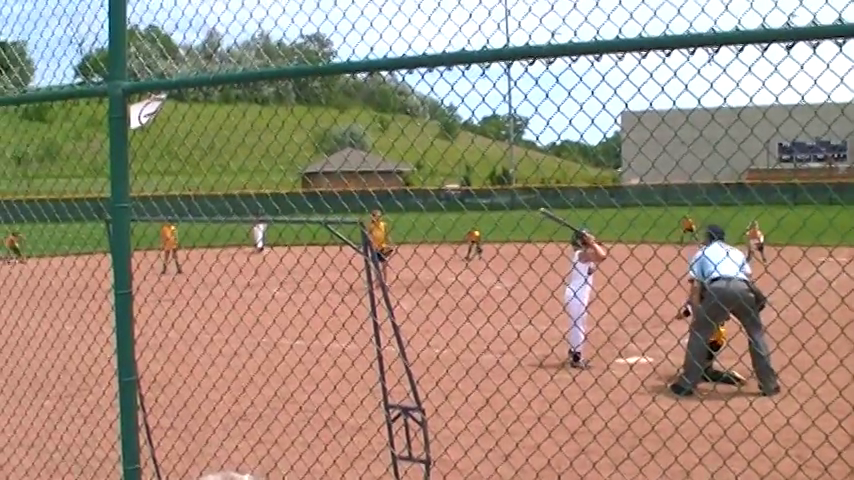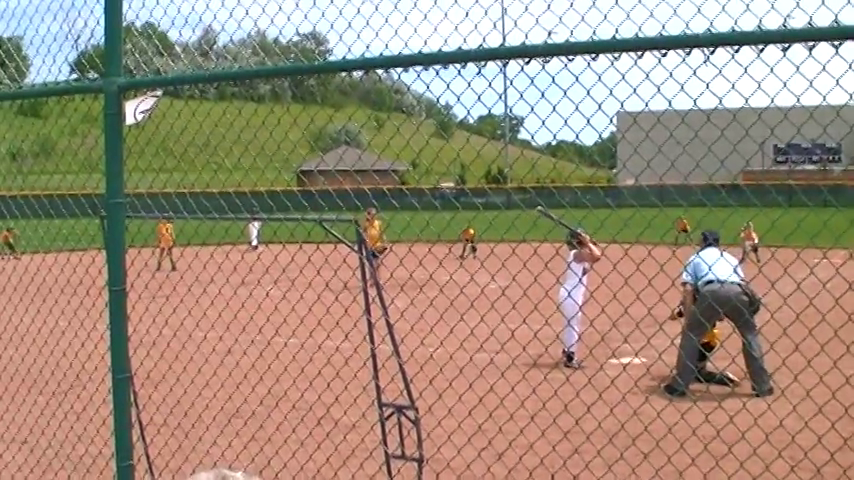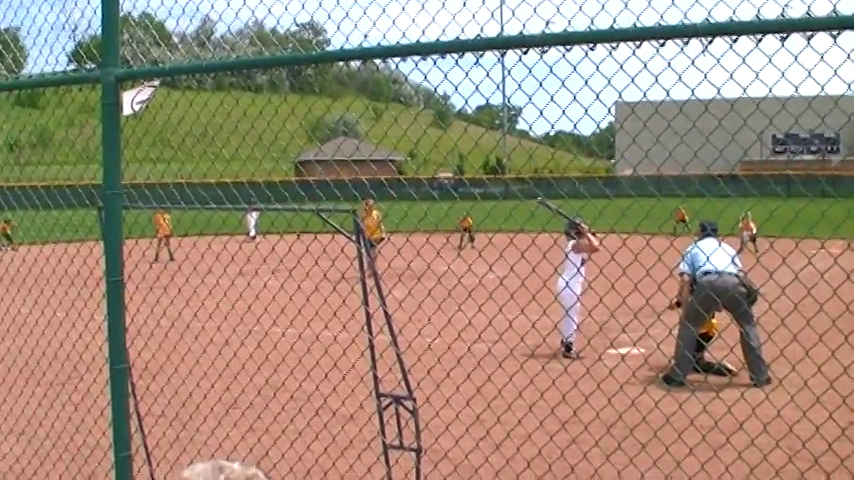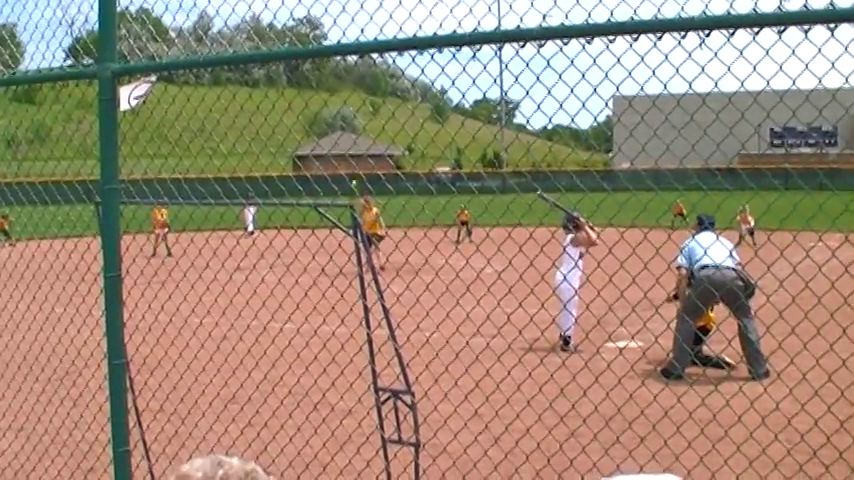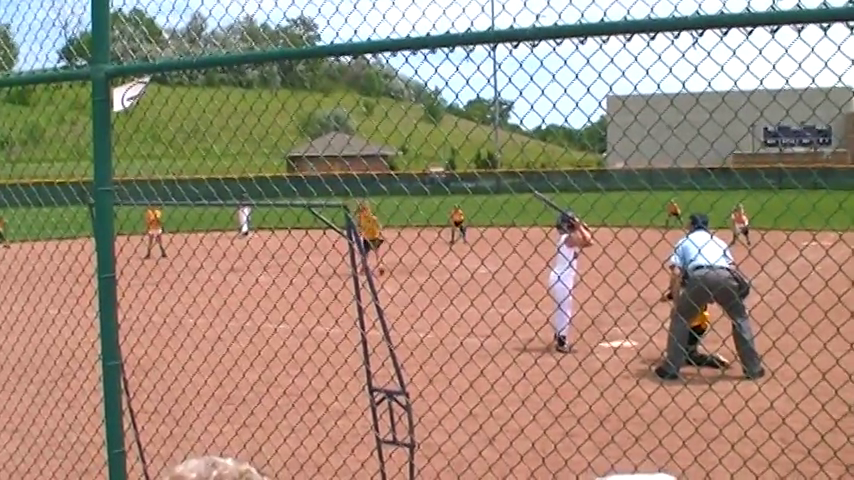
dt=0.2s
person 1, frame 1
left shoulder: (701, 254)
right shoulder: (737, 252)
left elbow: (695, 287)
right elbow: (748, 277)
left wrist: (696, 316)
left hip: (717, 290)
right hip: (743, 289)
left knee: (698, 333)
right knee: (756, 333)
left ankle: (686, 384)
right ankle: (769, 384)
person 1, frame 2
left shoulder: (695, 258)
right shoulder: (730, 258)
left elbow: (688, 290)
right elbow: (742, 282)
left wrist: (687, 320)
left hip: (711, 293)
right hip: (736, 292)
left knee: (690, 334)
right knee: (750, 334)
left ankle: (679, 385)
right ankle: (763, 386)
person 1, frame 3
left shoulder: (693, 248)
right shoulder: (728, 248)
left elbow: (685, 281)
right elbow: (740, 273)
left wrist: (685, 310)
left hip: (708, 283)
right hip: (734, 283)
left knee: (688, 324)
right knee: (748, 325)
left ankle: (677, 375)
right ankle: (761, 376)
person 1, frame 4
left shoulder: (690, 242)
right shoulder: (725, 242)
left elbow: (682, 274)
right elbow: (738, 268)
left wrist: (682, 304)
left hip: (706, 277)
right hip: (731, 277)
left knee: (685, 317)
right knee: (746, 318)
left ankle: (676, 368)
right ankle: (759, 369)
person 1, frame 5
left shoulder: (684, 242)
right shoulder: (719, 241)
left elbow: (676, 274)
right elbow: (732, 267)
left wrist: (676, 304)
left hip: (700, 277)
right hip: (725, 277)
left knee: (679, 317)
right knee: (740, 318)
left ankle: (671, 368)
right ankle: (753, 368)
person 2, frame 1
left shoulder: (586, 255)
right shoulder: (582, 254)
left elbow: (602, 255)
right elbow: (602, 256)
left wrist: (595, 243)
right wrist: (592, 243)
left hip: (578, 295)
right hip: (576, 296)
left knee: (576, 326)
right knee: (579, 327)
left ankle: (574, 353)
right ankle: (576, 358)
person 2, frame 2
left shoulder: (580, 255)
right shoulder: (577, 254)
left elbow: (598, 255)
right elbow: (596, 256)
left wrist: (591, 243)
right wrist: (588, 243)
left hip: (572, 295)
right hip: (571, 296)
left knee: (571, 326)
right knee: (573, 327)
left ankle: (567, 354)
right ankle: (569, 358)
person 2, frame 3
left shoulder: (576, 245)
right shoulder: (576, 244)
left elbow: (596, 246)
right elbow: (595, 247)
left wrist: (590, 234)
right wrist: (586, 234)
left hip: (569, 286)
right hip: (570, 286)
left knee: (569, 316)
right knee: (572, 317)
left ankle: (565, 344)
right ankle: (568, 348)
person 2, frame 4
left shoulder: (573, 238)
right shoulder: (574, 238)
left elbow: (594, 241)
right elbow: (593, 240)
left wrist: (588, 228)
right wrist: (585, 227)
left hip: (566, 279)
right hip: (568, 280)
left knee: (567, 309)
right knee: (571, 311)
left ankle: (564, 337)
right ankle: (566, 342)
person 2, frame 5
left shoulder: (565, 238)
right shoulder: (569, 238)
left elbow: (588, 241)
right elbow: (588, 241)
left wrist: (583, 228)
right wrist: (580, 227)
left hip: (559, 279)
right hip: (562, 280)
left knee: (561, 309)
right knee: (565, 311)
left ankle: (558, 337)
right ankle: (561, 343)
